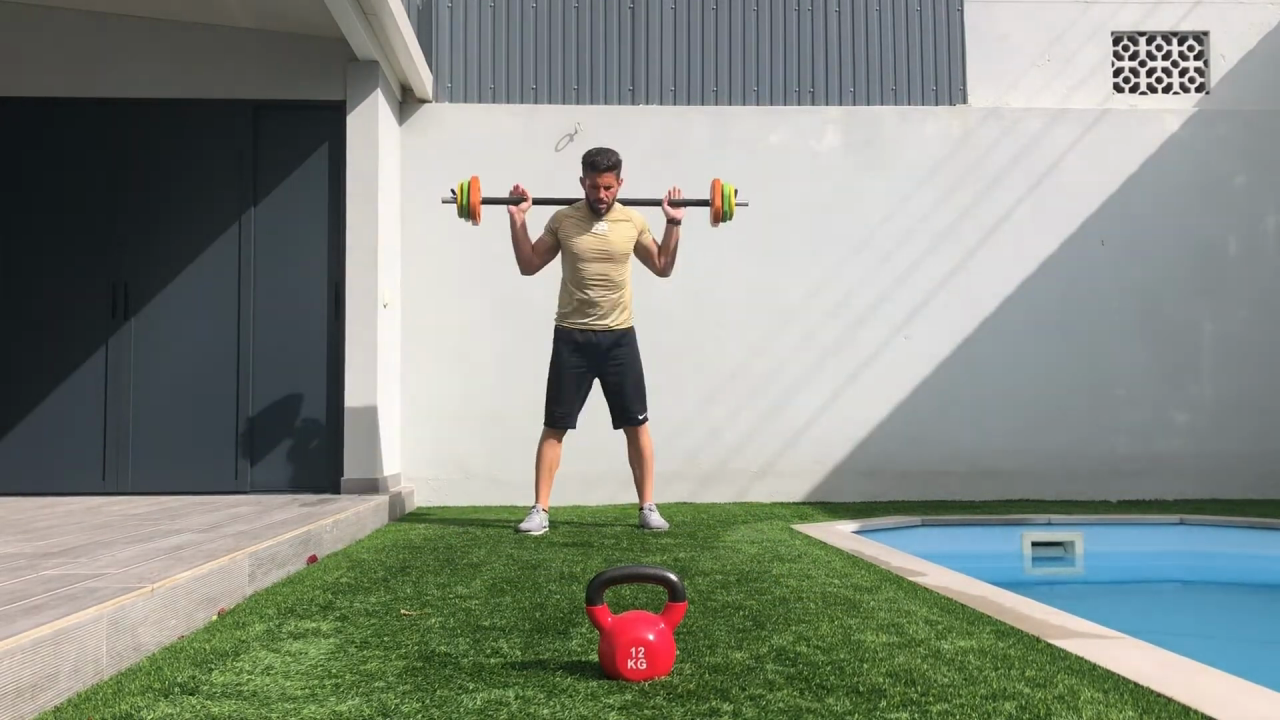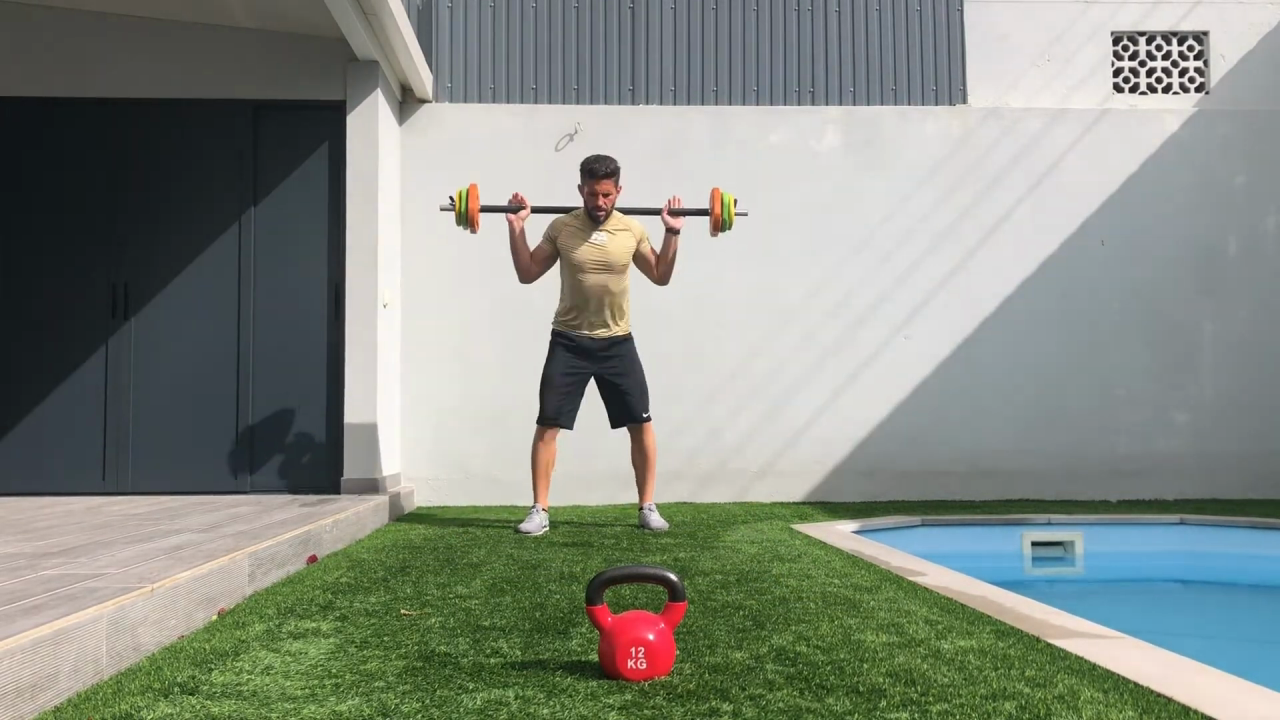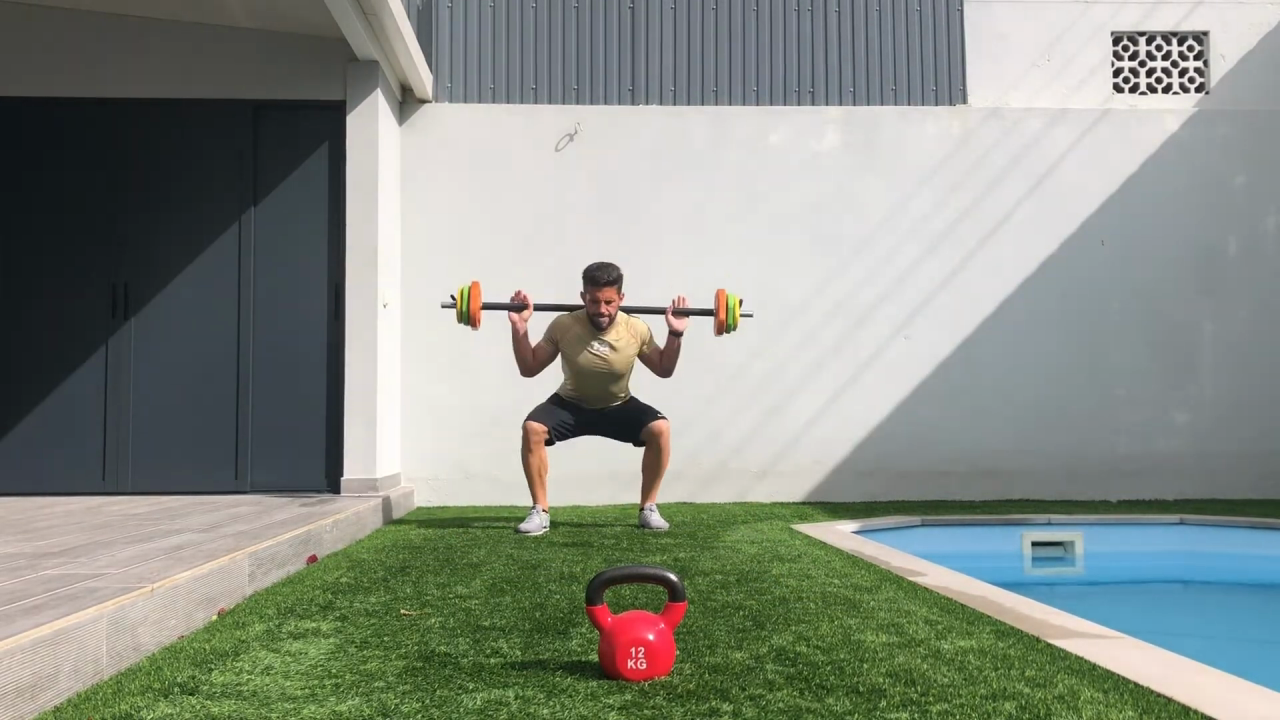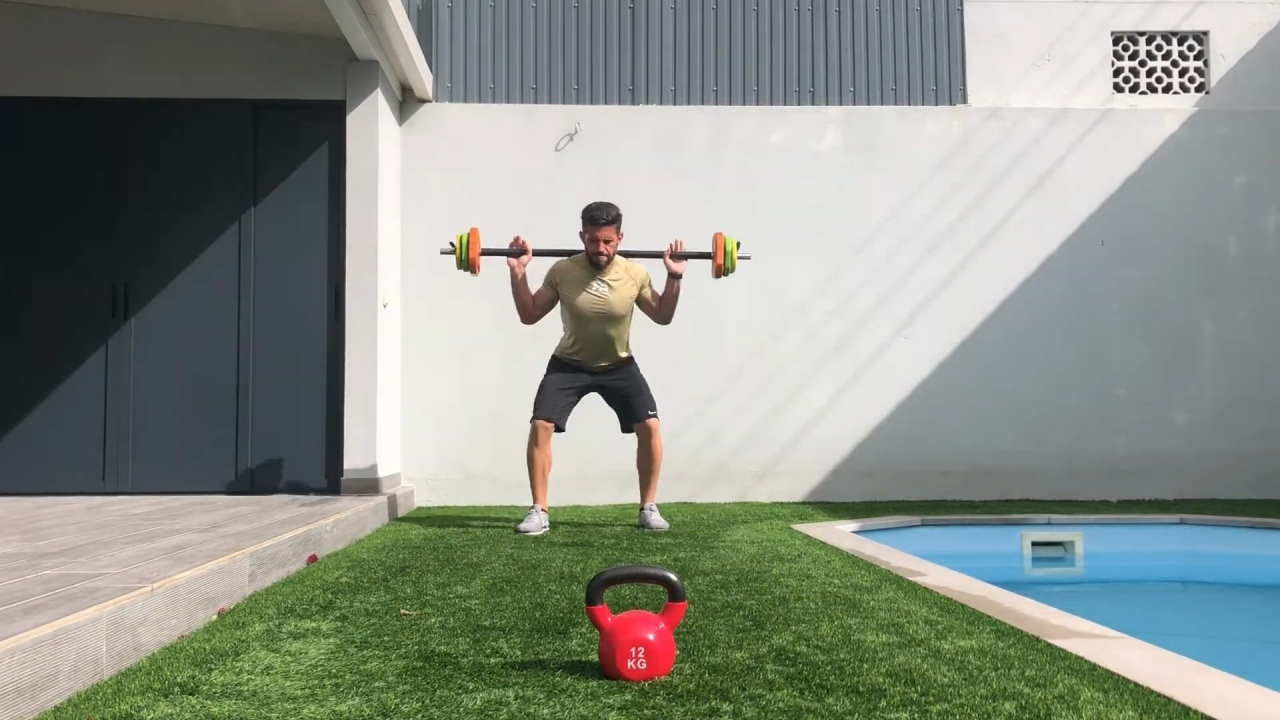
dt=0.2s
person 1, frame 1
left shoulder: (633, 221)
right shoulder: (563, 220)
left elbow: (662, 267)
right elbow: (528, 265)
left wrist: (673, 223)
right wrist: (517, 218)
left hip: (619, 336)
right hip: (571, 336)
left knee: (636, 425)
right knee: (554, 427)
left ankle: (647, 506)
right ankle: (540, 510)
person 1, frame 2
left shoulder: (632, 229)
right shoulder: (561, 227)
left elbow: (660, 276)
right elbow: (527, 274)
left wrist: (672, 233)
right wrist: (517, 228)
left hip: (616, 342)
right hip: (569, 341)
left knee: (640, 423)
right knee: (548, 425)
left ankle: (647, 507)
right ankle: (540, 509)
person 1, frame 3
left shoulder: (636, 330)
right shoulder: (563, 326)
left elbow: (663, 370)
right elbow: (529, 368)
left wrist: (675, 335)
right wrist: (519, 328)
left hip: (618, 406)
right hip: (571, 404)
left knee: (660, 429)
right knee: (533, 428)
left ankle: (648, 508)
right ankle: (540, 510)
person 1, frame 4
left shoulder: (635, 273)
right shoulder: (563, 271)
left elbow: (662, 317)
right elbow: (529, 315)
left wrist: (673, 277)
right wrist: (518, 274)
left hip: (618, 365)
right hip: (570, 364)
left knee: (650, 426)
right knee: (541, 425)
left ankle: (648, 507)
right ankle: (539, 510)
